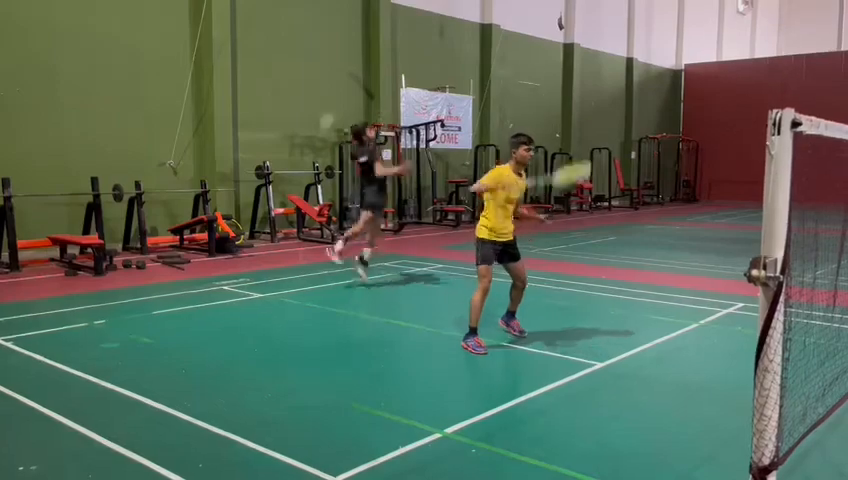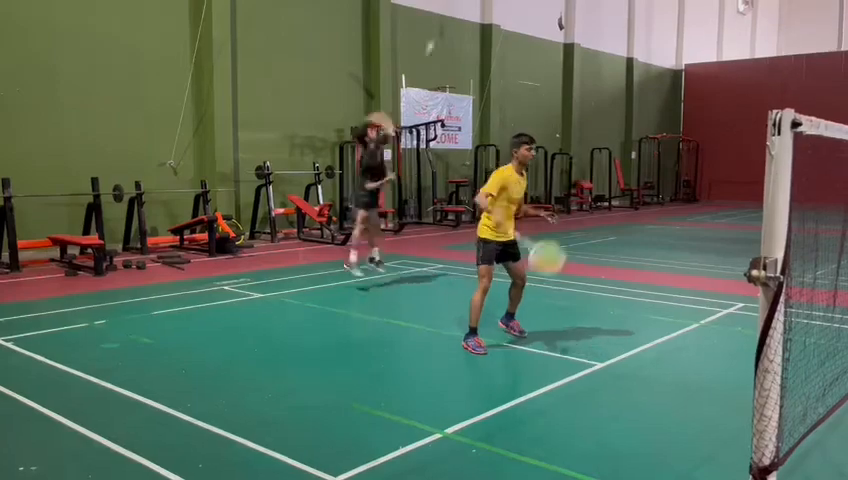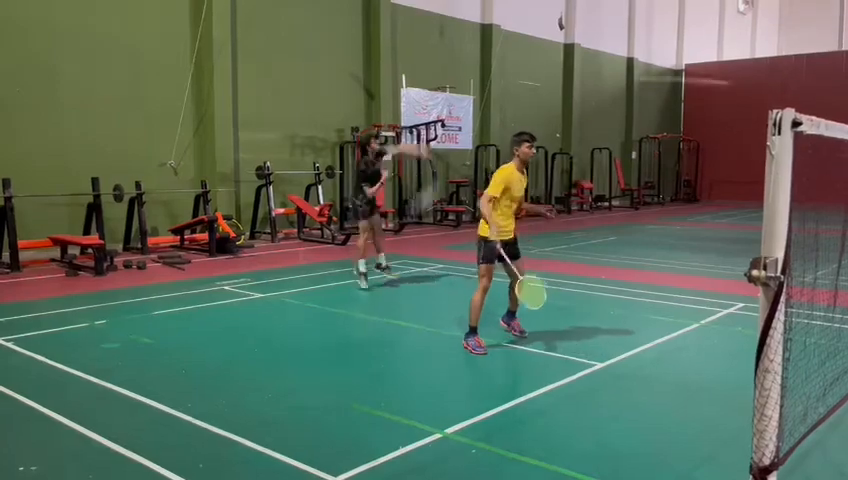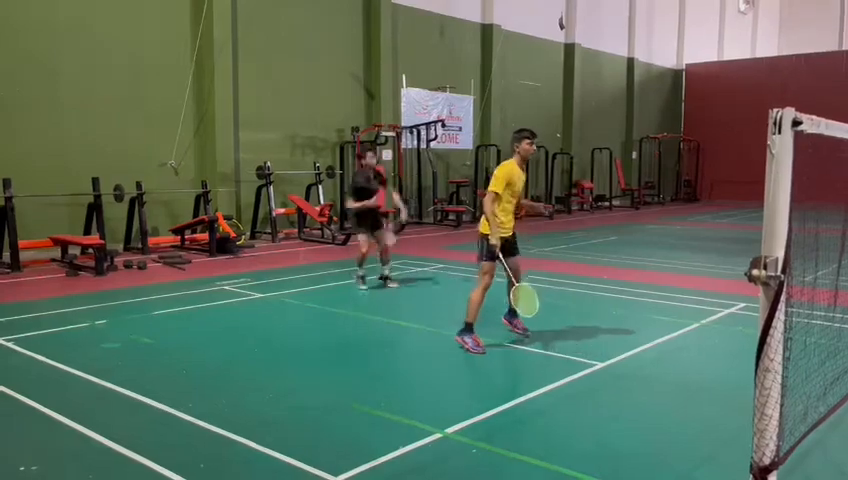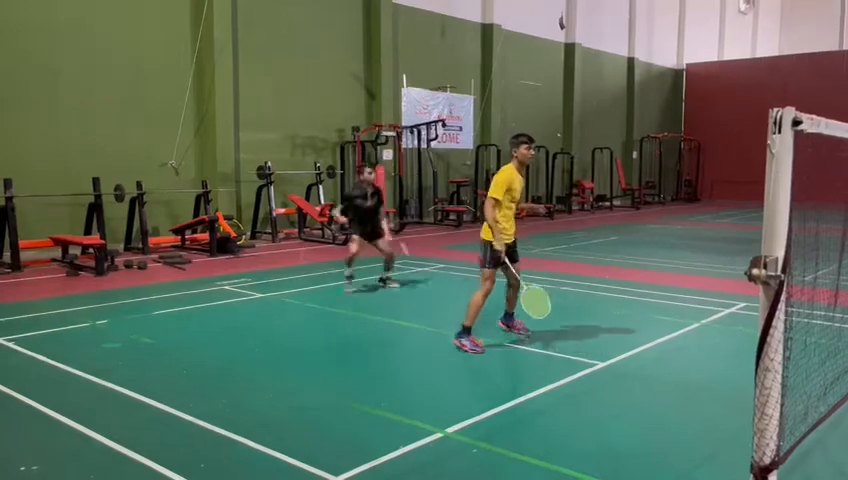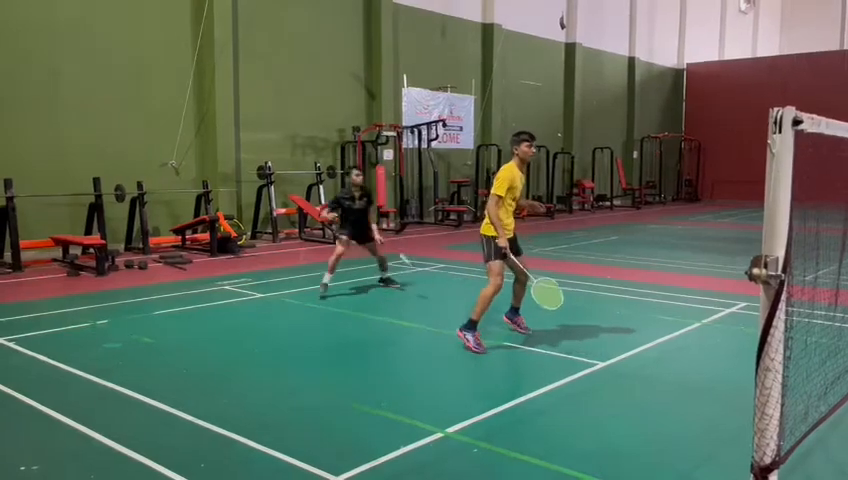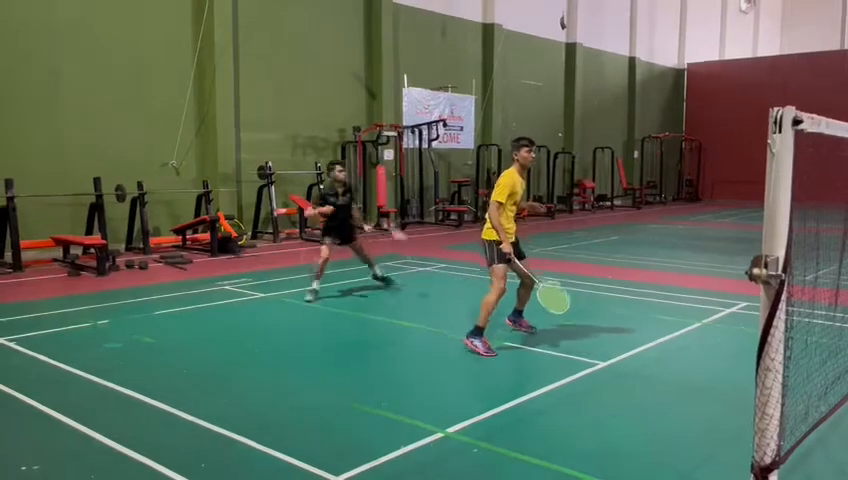
dt=0.1s
person 1, frame 1
left shoulder: (522, 177)
right shoulder: (499, 173)
right elbow: (476, 189)
left wrist: (535, 216)
right wrist: (490, 187)
left hip: (507, 237)
right hip: (487, 236)
left knee: (521, 280)
right knee: (484, 285)
left ankle: (509, 318)
right ankle: (470, 336)
person 1, frame 2
left shoulder: (523, 177)
right shoulder: (502, 174)
right elbow: (479, 198)
left wrist: (539, 213)
right wrist: (493, 212)
left hip: (508, 236)
right hip: (489, 236)
left knee: (520, 279)
right knee: (484, 285)
left ankle: (508, 319)
right ankle: (470, 336)
person 1, frame 3
left shoulder: (523, 175)
right shoulder: (504, 173)
right elbow: (484, 203)
left wrist: (539, 209)
right wrist: (493, 229)
left hip: (509, 235)
right hip: (489, 236)
left knee: (518, 278)
right knee: (484, 284)
left ankle: (509, 317)
right ankle: (471, 335)
person 1, frame 4
left shoulder: (522, 172)
right shoulder: (505, 169)
right elbow: (488, 202)
left wrist: (534, 206)
right wrist: (494, 232)
left hip: (508, 232)
right hip: (491, 234)
left knee: (516, 275)
right knee: (485, 282)
left ankle: (511, 316)
right ankle: (466, 332)
person 1, frame 5
left shoulder: (520, 176)
right shoulder: (505, 174)
right elbow: (488, 208)
left wrist: (529, 207)
right wrist: (497, 240)
left hip: (509, 238)
right hip: (493, 239)
left knee: (515, 281)
right knee: (486, 288)
left ankle: (508, 320)
right ankle: (463, 334)
person 1, frame 6
left shoulder: (521, 173)
right shoulder: (507, 172)
right elbow: (491, 205)
left wrist: (529, 204)
right wrist: (500, 235)
left hip: (509, 233)
right hip: (494, 234)
left knee: (523, 275)
right knee: (496, 283)
left ankle: (513, 314)
right ankle: (469, 328)
person 1, frame 7
left shoulder: (521, 178)
right shoulder: (508, 178)
right elbow: (493, 210)
left wrist: (530, 206)
right wrist: (504, 241)
left hip: (509, 237)
right hip: (494, 237)
left knee: (529, 278)
right knee: (499, 287)
left ankle: (516, 316)
right ankle: (475, 336)
person 2, frame 1
left shoulder: (357, 152)
right shoulder: (372, 150)
right elbow: (379, 172)
right wrist: (399, 169)
left hip: (374, 196)
right hip: (374, 195)
left knee: (374, 231)
right knee: (362, 226)
left ankle: (364, 260)
right ankle: (337, 248)
person 2, frame 2
left shoulder: (375, 148)
right shoulder: (369, 158)
left elbow: (388, 135)
right elbow: (368, 186)
right wrist: (384, 181)
left hip: (371, 196)
right hip: (365, 196)
left knee: (374, 228)
right knee: (360, 227)
left ankle: (375, 258)
right ankle: (352, 262)
person 2, frame 3
left shoulder: (376, 156)
right shoulder: (364, 167)
left elbow: (396, 149)
right elbow: (370, 194)
left wrist: (419, 150)
right wrist: (382, 182)
left hip: (371, 204)
right hip: (361, 203)
left knee: (378, 234)
right knee: (364, 237)
left ankle: (381, 263)
right ankle: (361, 271)
person 2, frame 4
left shoulder: (378, 175)
right shoulder: (358, 181)
left elbow: (391, 191)
right elbow: (350, 205)
left wrist: (401, 207)
right wrist: (367, 203)
left hip: (374, 216)
right hip: (362, 219)
left knee: (385, 247)
right knee: (364, 250)
left ankle: (385, 275)
right ankle: (360, 275)
person 2, frame 5
left shoulder: (378, 191)
right shoulder: (352, 193)
left elbow: (381, 214)
right elbow: (336, 212)
left wrist: (386, 233)
right wrist: (340, 218)
left hip: (373, 228)
right hip: (357, 228)
left knee: (389, 253)
right knee: (354, 251)
left ankle: (386, 278)
right ankle: (348, 274)
person 2, frame 6
left shoulder: (367, 194)
right shoulder: (341, 196)
left elbow: (371, 215)
right elbow: (324, 213)
left wrist: (376, 233)
right wrist: (329, 216)
left hip: (364, 230)
right hip: (346, 229)
left knee: (379, 255)
right knee: (339, 252)
left ankle: (385, 278)
right ankle: (325, 282)
person 2, frame 7
left shoulder: (348, 190)
right shoulder: (325, 193)
right elbow: (308, 212)
left wrist: (363, 225)
right wrist: (319, 211)
left hip: (347, 229)
right hip: (330, 231)
left knee: (363, 254)
right knee: (324, 257)
left ankle: (378, 274)
right ankle: (314, 288)
